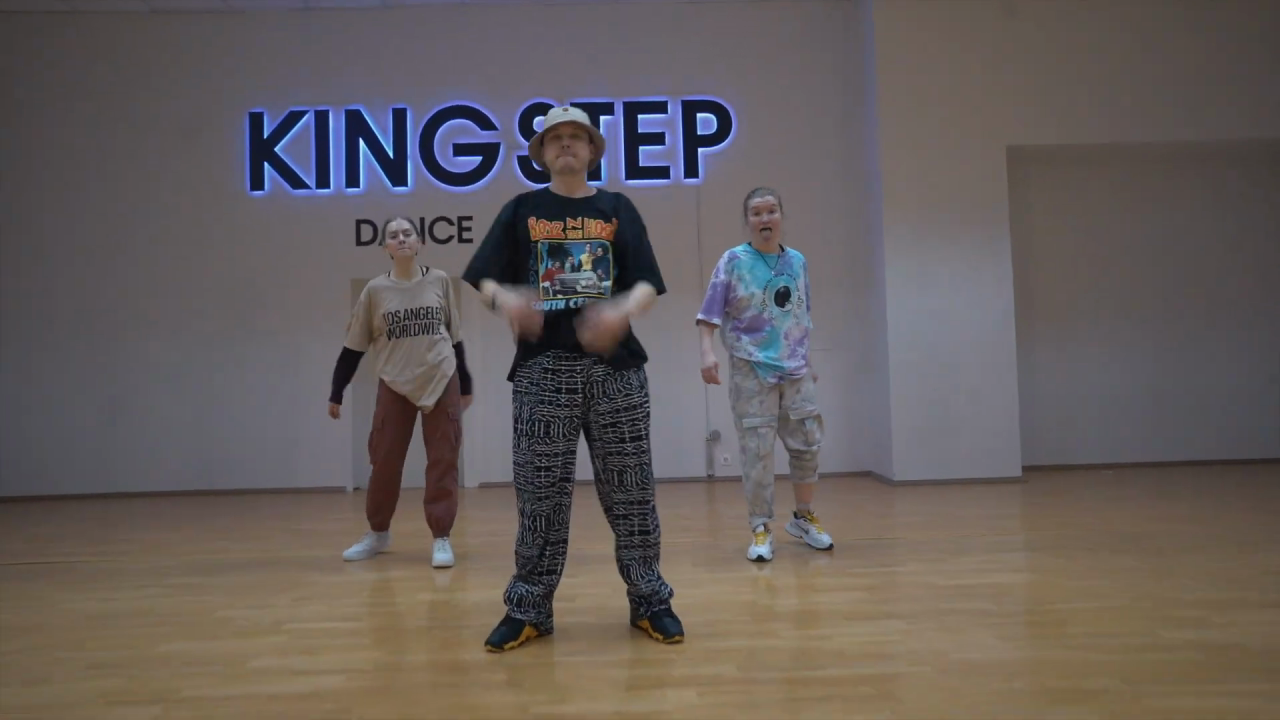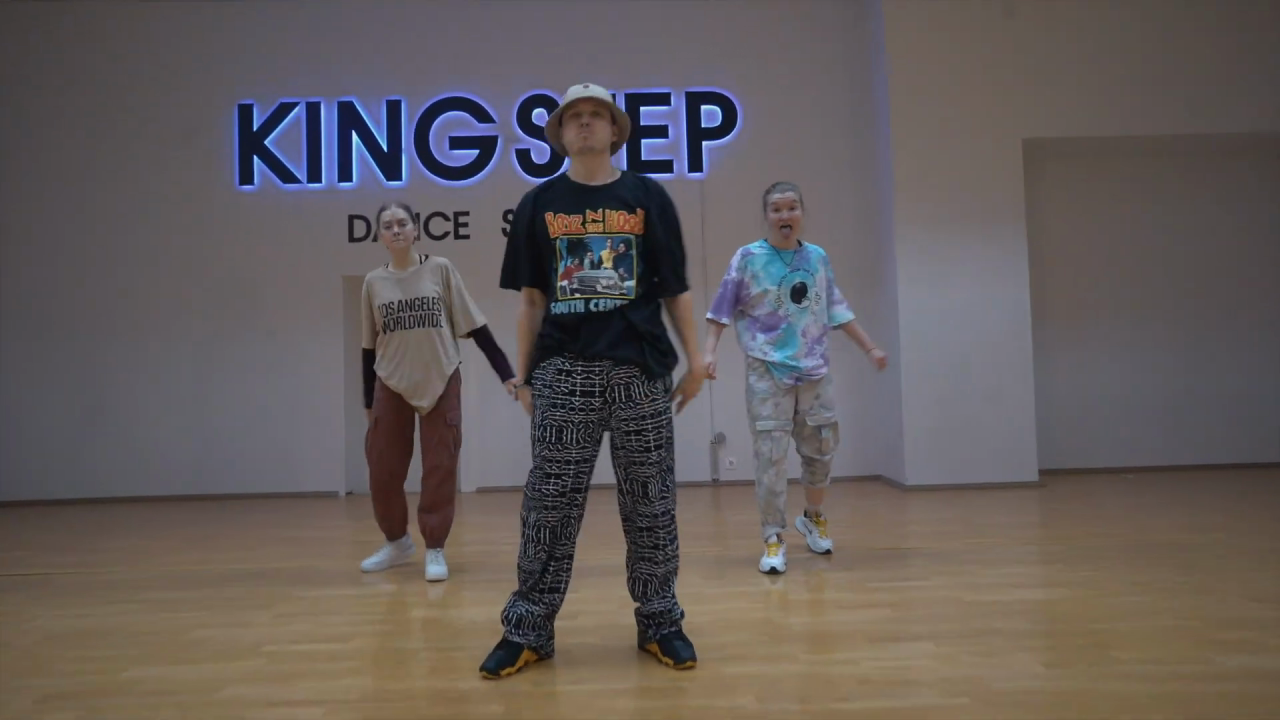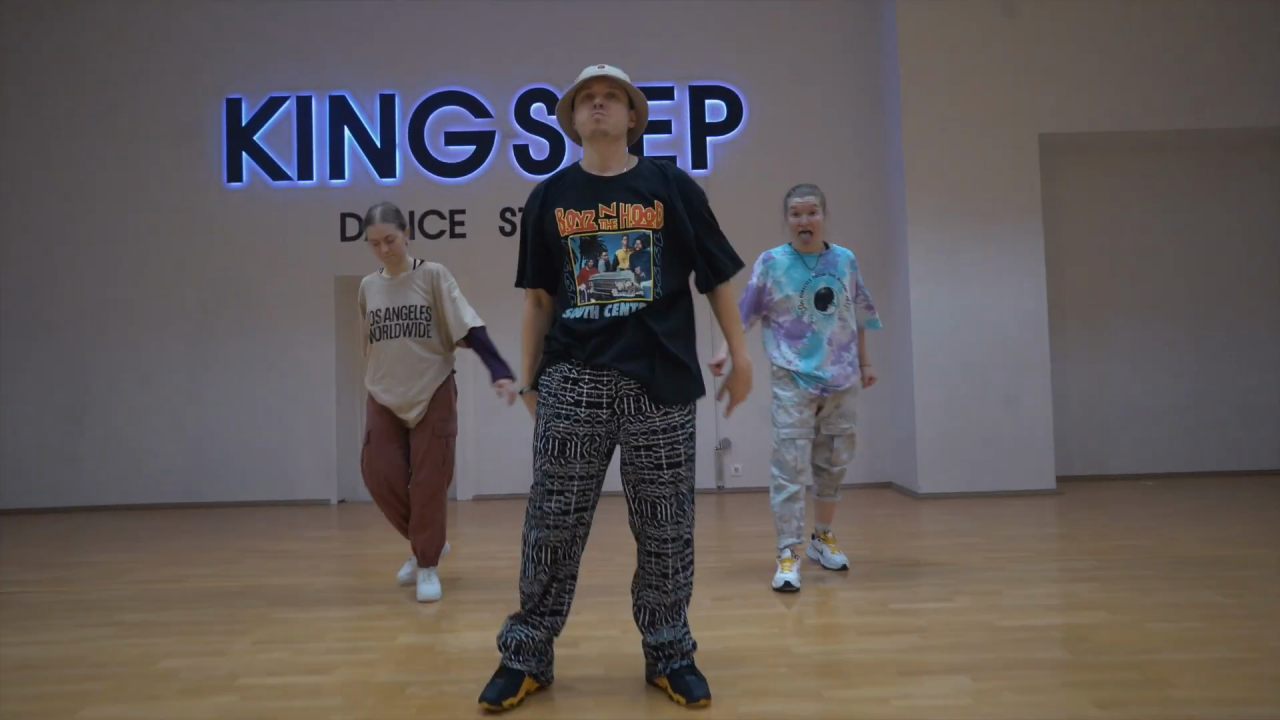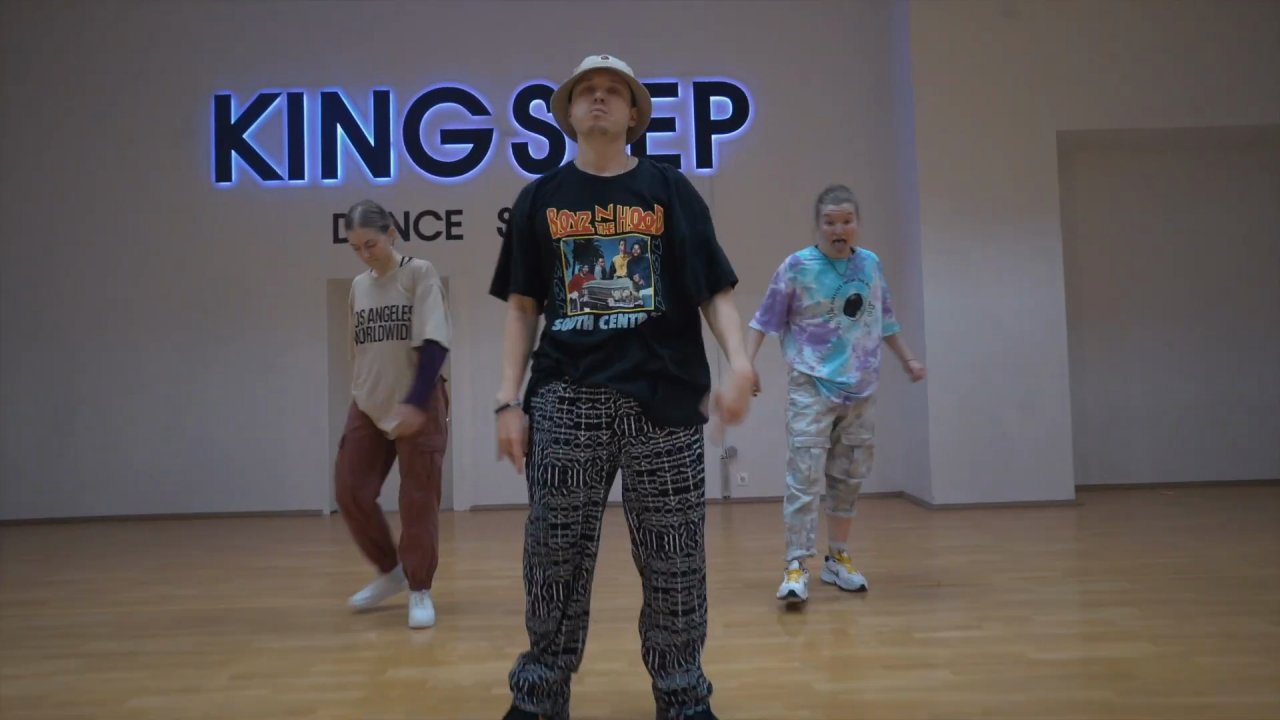
dt=0.2s
person 1, frame 1
left shoulder: (617, 208)
right shoulder: (521, 211)
left elbow: (647, 284)
right elbow: (486, 279)
left wrist: (620, 311)
right wrist: (505, 299)
left hip: (614, 369)
right hip: (544, 369)
left knee: (631, 493)
right knee: (540, 496)
person 1, frame 2
left shoulder: (647, 196)
right shoulder: (539, 202)
left elbow: (675, 289)
right elbow: (531, 298)
left wrist: (694, 359)
right wrist: (522, 375)
left hip: (641, 372)
right hip: (564, 372)
left knee: (650, 506)
right knee: (549, 506)
left ankle: (658, 622)
right ankle: (528, 628)
person 1, frame 3
left shoulder: (671, 185)
right shoulder: (550, 196)
left elbow: (716, 276)
right elbow: (540, 297)
left wrist: (738, 355)
right wrist: (528, 379)
left hip: (661, 382)
right hip: (573, 381)
left knee: (666, 531)
right knee: (552, 524)
left ankle: (667, 652)
right ankle: (527, 654)
person 1, frame 4
left shoulder: (670, 190)
right shoulder: (540, 197)
left elbow: (716, 287)
right elbow: (522, 305)
left wrist: (738, 363)
right wrist: (509, 398)
left hip: (665, 398)
right hip: (564, 402)
left knee: (671, 565)
right knee: (552, 558)
person 2, frame 1
left shoulder: (797, 261)
right shoulder: (733, 261)
right elbow: (710, 313)
left wrist: (807, 360)
right wrist: (708, 352)
left hip: (796, 369)
right hip: (752, 370)
left knee: (807, 443)
right knee: (757, 451)
left ankle: (804, 518)
right ankle: (761, 530)
person 2, frame 2
left shoulder: (818, 257)
right shoulder: (748, 257)
left elbow: (836, 309)
right elbow: (721, 310)
left wrist: (869, 347)
right wrist: (709, 350)
left hip: (815, 370)
right hip: (768, 371)
left knee: (821, 449)
right knee: (770, 455)
left ankle: (813, 519)
right ankle: (773, 540)
person 2, frame 3
left shoulder: (846, 260)
right shoulder: (771, 263)
left elbow: (861, 314)
right elbow: (744, 313)
left wrist: (865, 363)
right wrist: (723, 352)
left hip: (841, 379)
right hip: (792, 379)
left knee: (834, 463)
right knee: (790, 466)
left ankle: (822, 538)
right ankle: (787, 555)
person 2, frame 4
left shoulder: (870, 264)
right shoulder: (797, 266)
left elbow: (885, 318)
right elbow: (765, 317)
left wrist: (908, 360)
right wrist: (749, 362)
left hip: (861, 387)
right hip: (811, 386)
left knee: (849, 476)
right knee: (804, 474)
left ankle: (836, 558)
right ankle: (796, 566)
person 3, frame 1
left shoulder: (440, 282)
right shoulder: (375, 290)
right elbow: (355, 345)
left wrist: (465, 384)
right wrist: (336, 393)
left hip: (441, 383)
right hip: (393, 385)
left knee: (442, 461)
right knee: (384, 462)
person 3, frame 2
left shoulder: (441, 270)
right shoulder: (373, 282)
left elbow: (473, 324)
right elbow: (370, 344)
left wrist: (504, 370)
right wrist: (368, 396)
left hip: (440, 383)
right hip: (390, 386)
left knee: (439, 468)
right knee: (383, 467)
left ankle: (434, 548)
right ankle: (395, 541)
person 3, frame 3
left shoulder: (434, 275)
right shoulder: (368, 286)
left elbow: (469, 327)
left wrist: (500, 372)
left hip: (433, 393)
right hip: (382, 398)
left knee: (430, 485)
right knee: (381, 479)
left ankle: (428, 565)
right ankle: (424, 548)
person 3, frame 4
left shoulder: (420, 274)
right shoulder: (359, 285)
left elbow: (433, 342)
left wrist: (416, 399)
right wrist: (362, 407)
left hip: (420, 404)
right hip: (368, 405)
left knee: (419, 501)
right knee: (351, 494)
left ankle: (420, 590)
right ankle: (390, 570)
